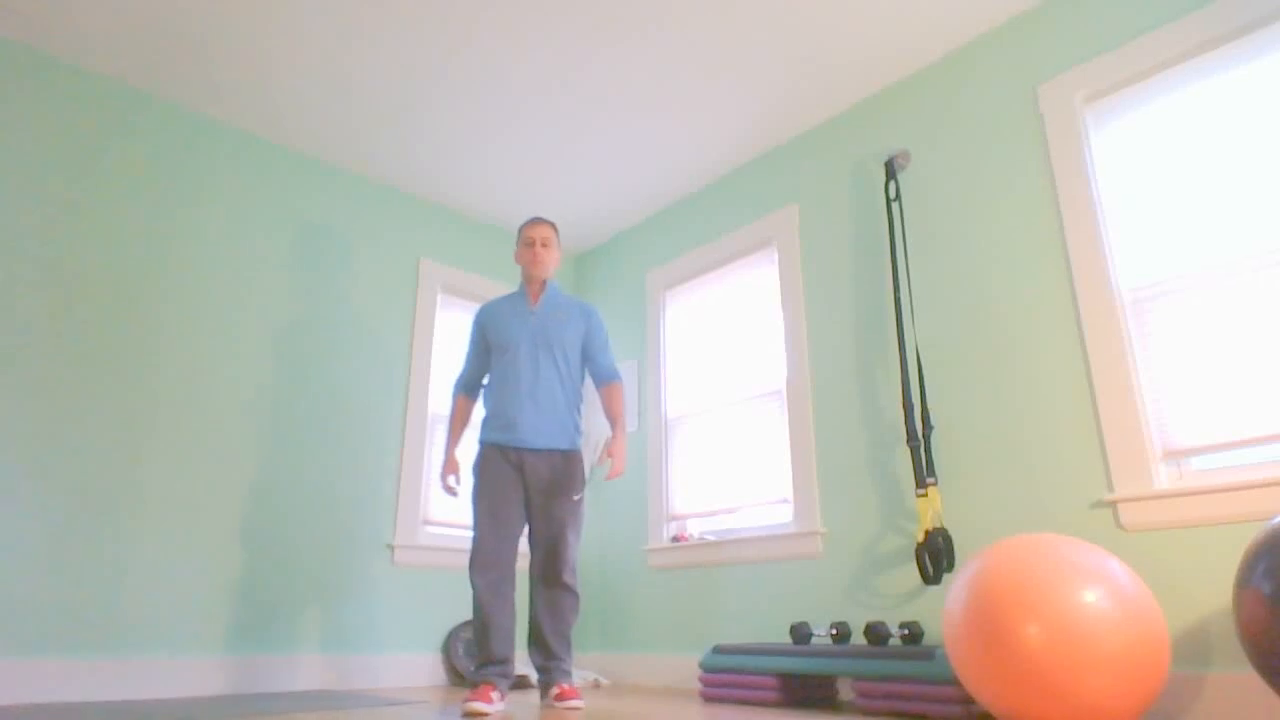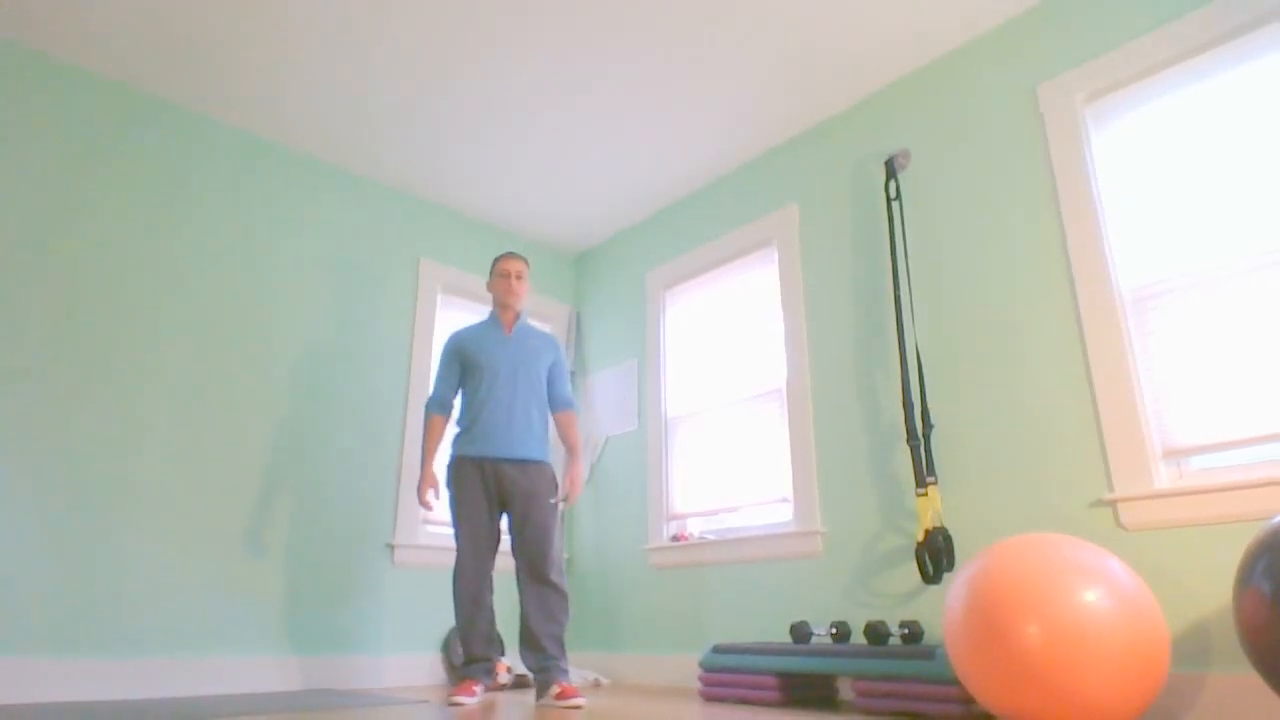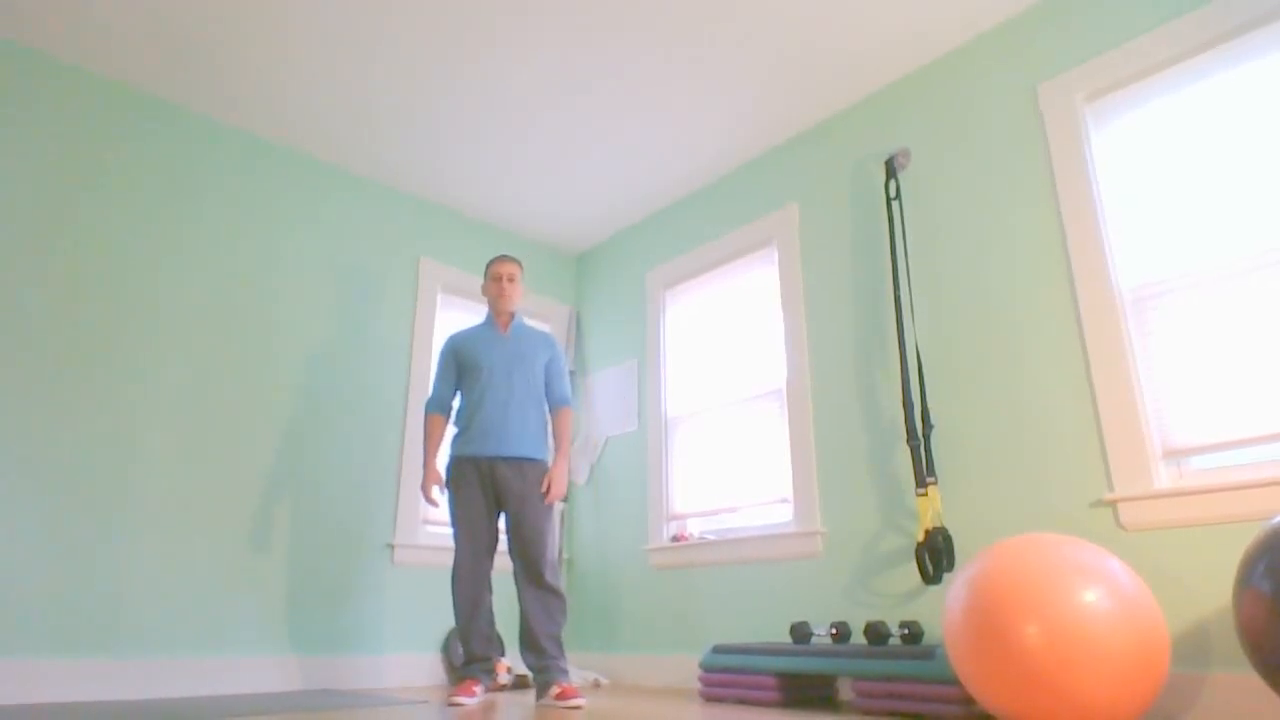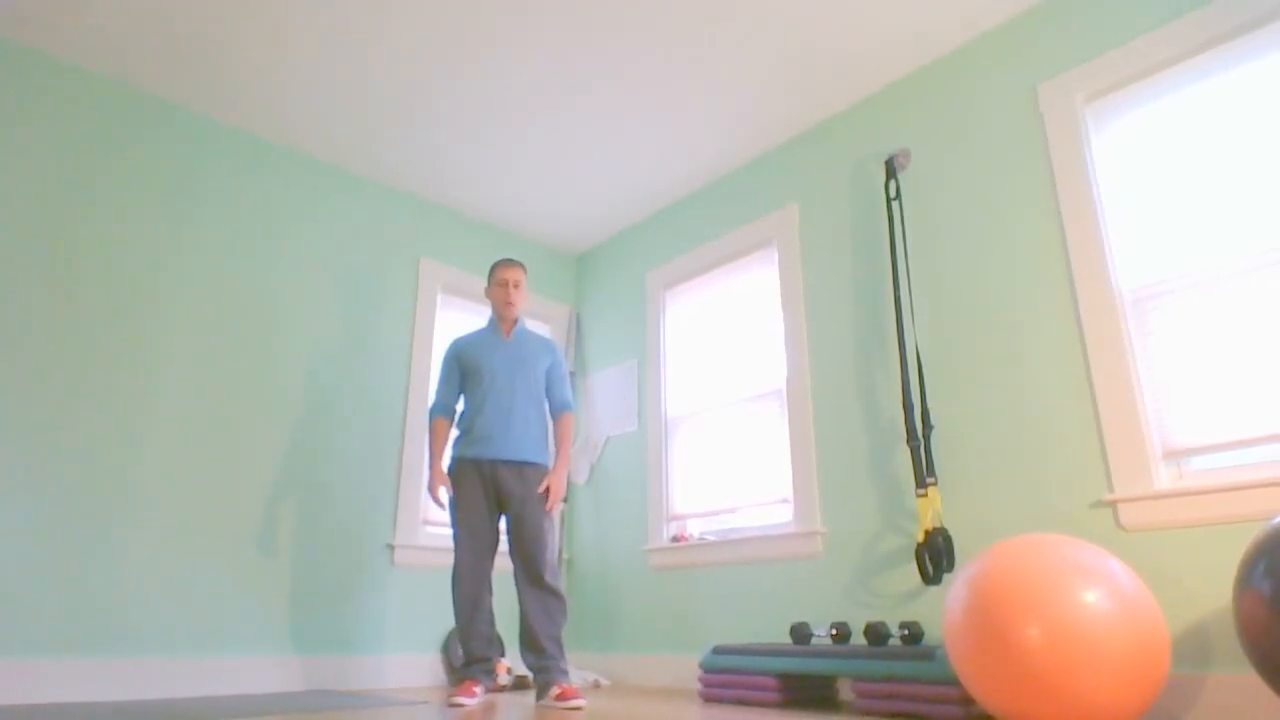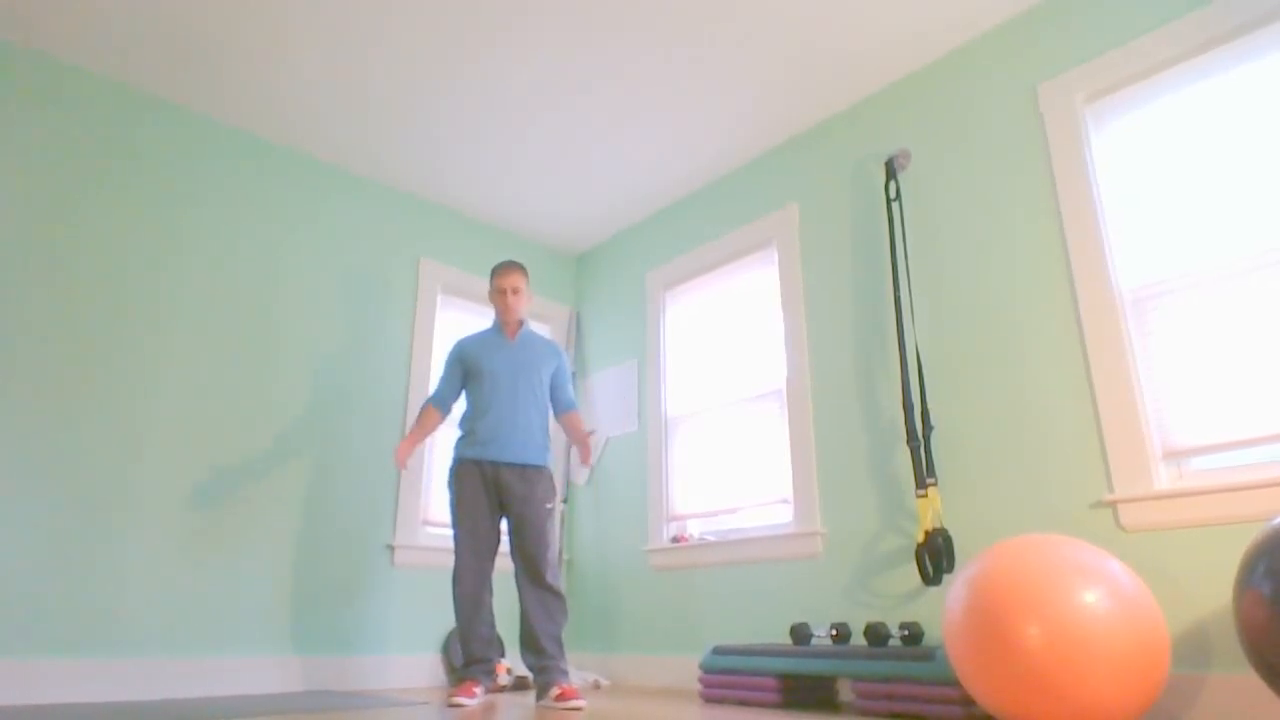
dt=1s
person 1, frame 1
left shoulder: (583, 314)
right shoulder: (491, 314)
left elbow: (607, 376)
right elbow: (468, 385)
left wrist: (618, 432)
right wrist: (450, 449)
left hip: (560, 456)
right hip: (499, 453)
left knee: (557, 568)
right knee: (491, 559)
left ankle: (556, 675)
right ankle: (492, 677)
person 1, frame 2
left shoulder: (548, 345)
right shoulder: (462, 341)
left elbow: (563, 405)
right elbow: (439, 405)
left wrist: (576, 459)
right wrist: (427, 464)
left hip: (532, 466)
right hip: (472, 465)
left knee: (543, 567)
right knee: (473, 568)
left ankle: (551, 674)
right ankle: (477, 671)
person 1, frame 3
left shoulder: (546, 344)
right shoulder: (459, 343)
left elbow: (561, 404)
right elbow: (438, 406)
left wrist: (561, 461)
right wrist: (429, 463)
left hip: (529, 464)
right hip: (469, 464)
left knee: (538, 565)
right knee: (471, 567)
left ankle: (551, 675)
right ankle: (477, 672)
person 1, frame 4
left shoulder: (546, 349)
right shoulder: (462, 348)
left elbow: (562, 410)
right elbow: (442, 410)
left wrist: (560, 467)
right wrist: (435, 466)
left hip: (529, 468)
right hip: (471, 467)
left knee: (538, 568)
right knee: (471, 569)
left ankle: (551, 676)
right ankle: (476, 673)
person 1, frame 5
left shoulder: (550, 351)
right shoulder: (466, 349)
left elbow: (565, 406)
right elbow: (440, 401)
left wrist: (579, 436)
right wrist: (414, 436)
left hip: (530, 469)
right hip: (473, 467)
left knee: (540, 569)
right knee: (471, 569)
left ankle: (551, 676)
right ankle: (476, 672)
